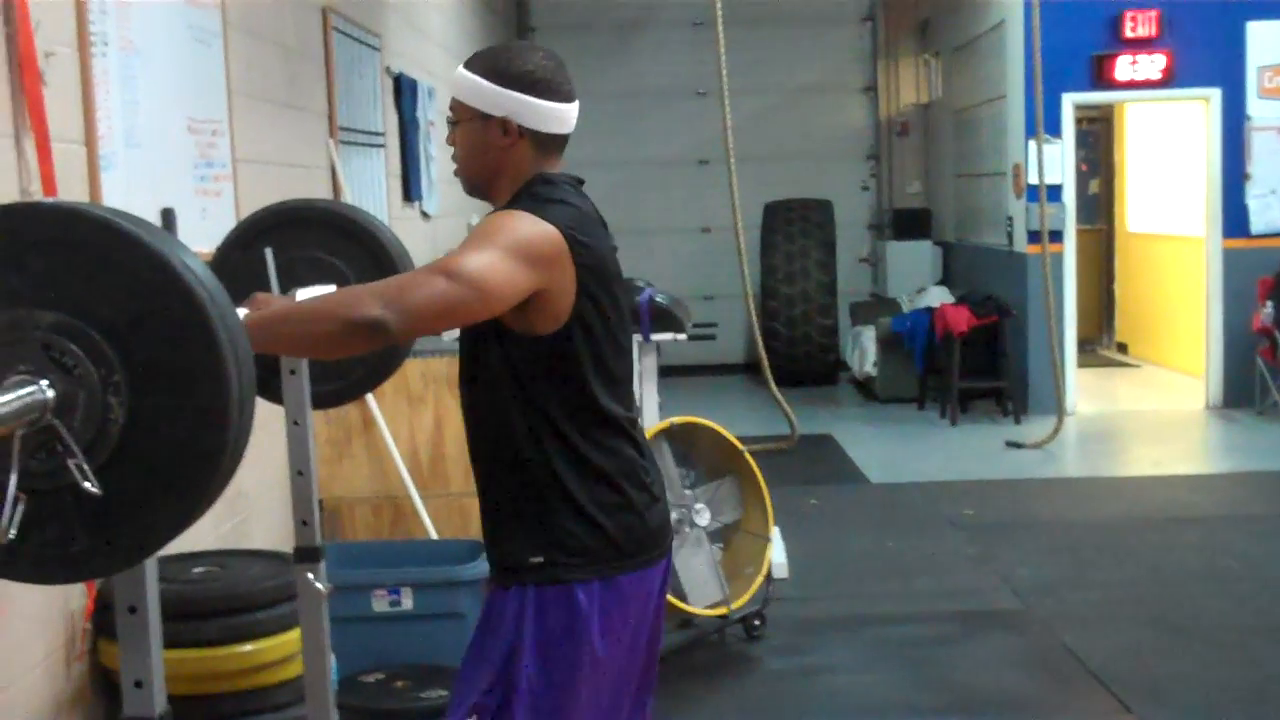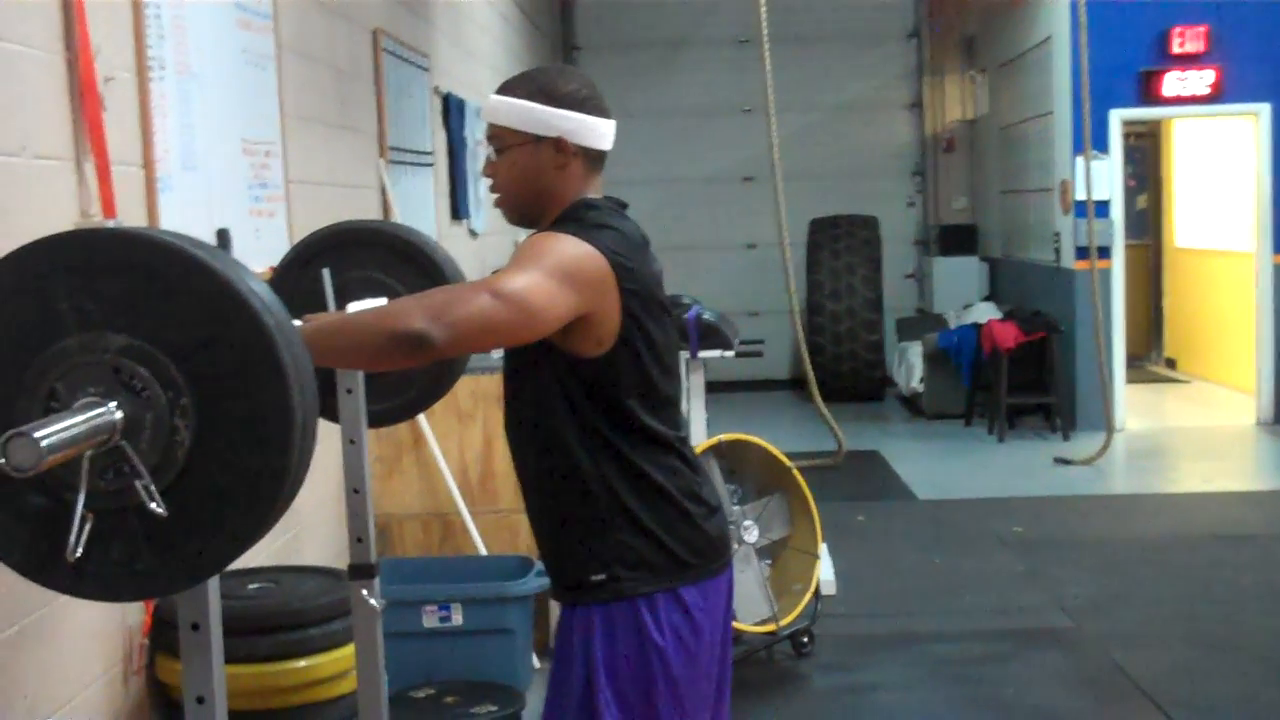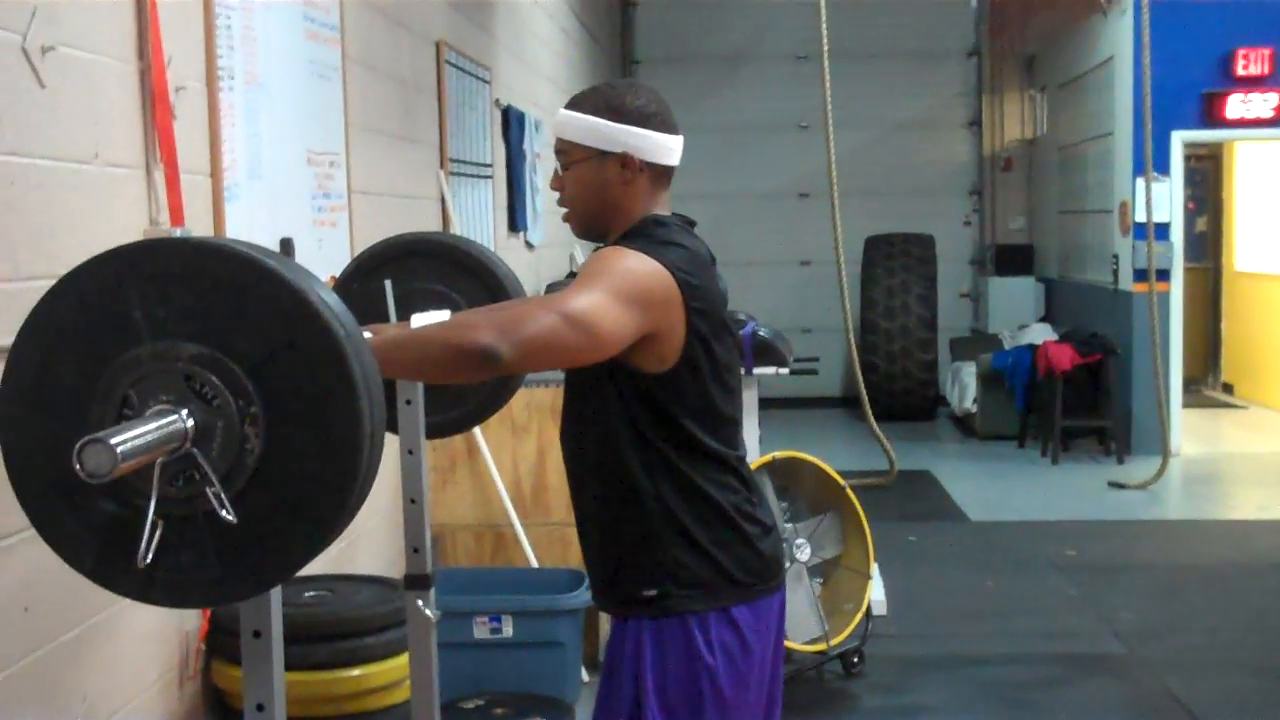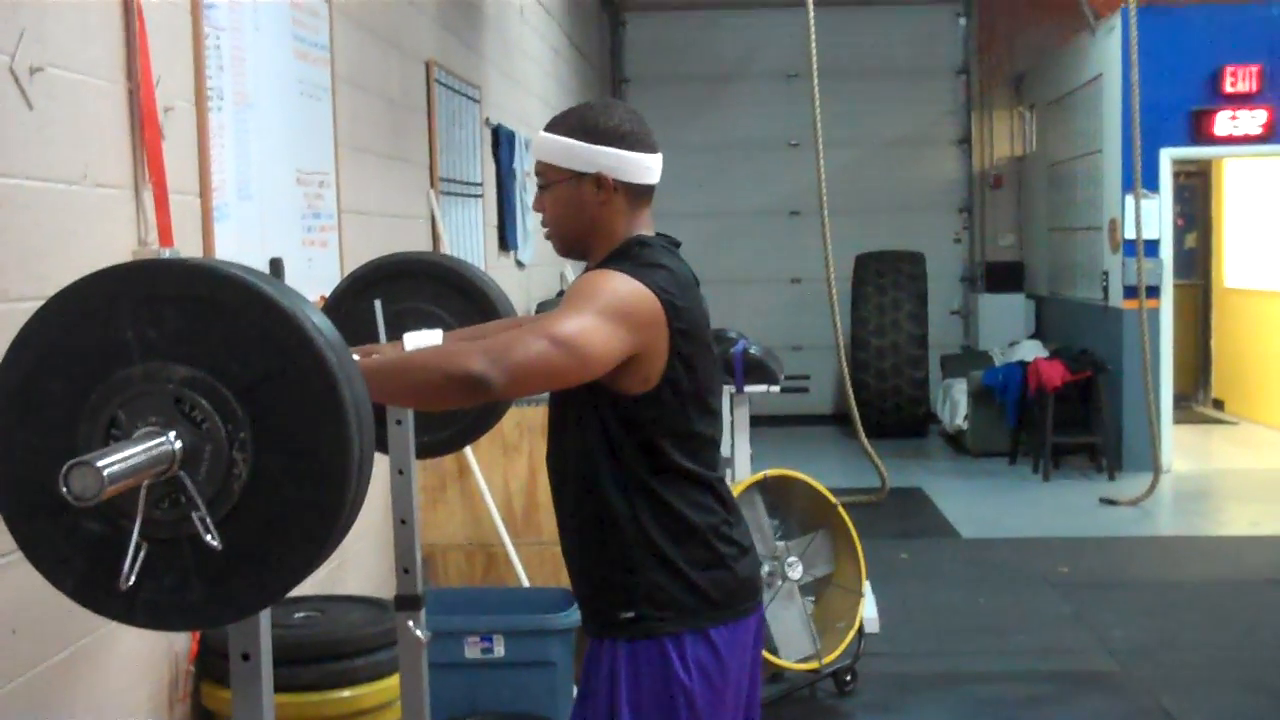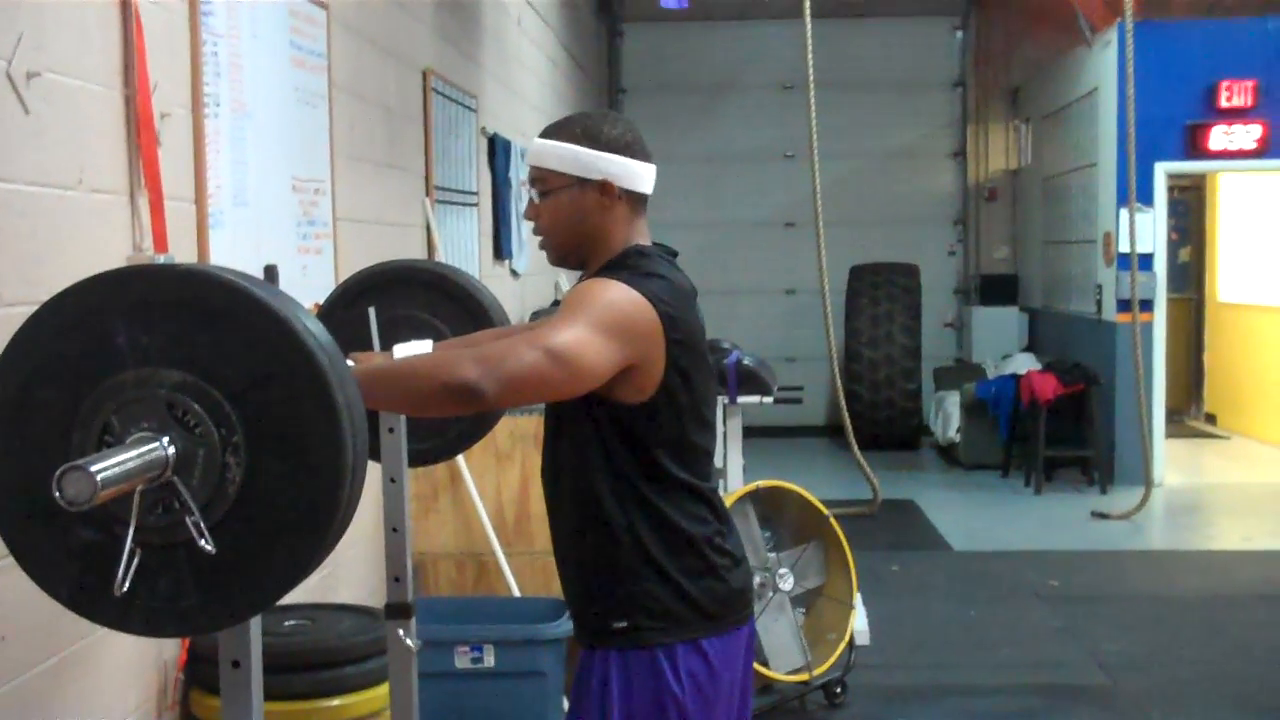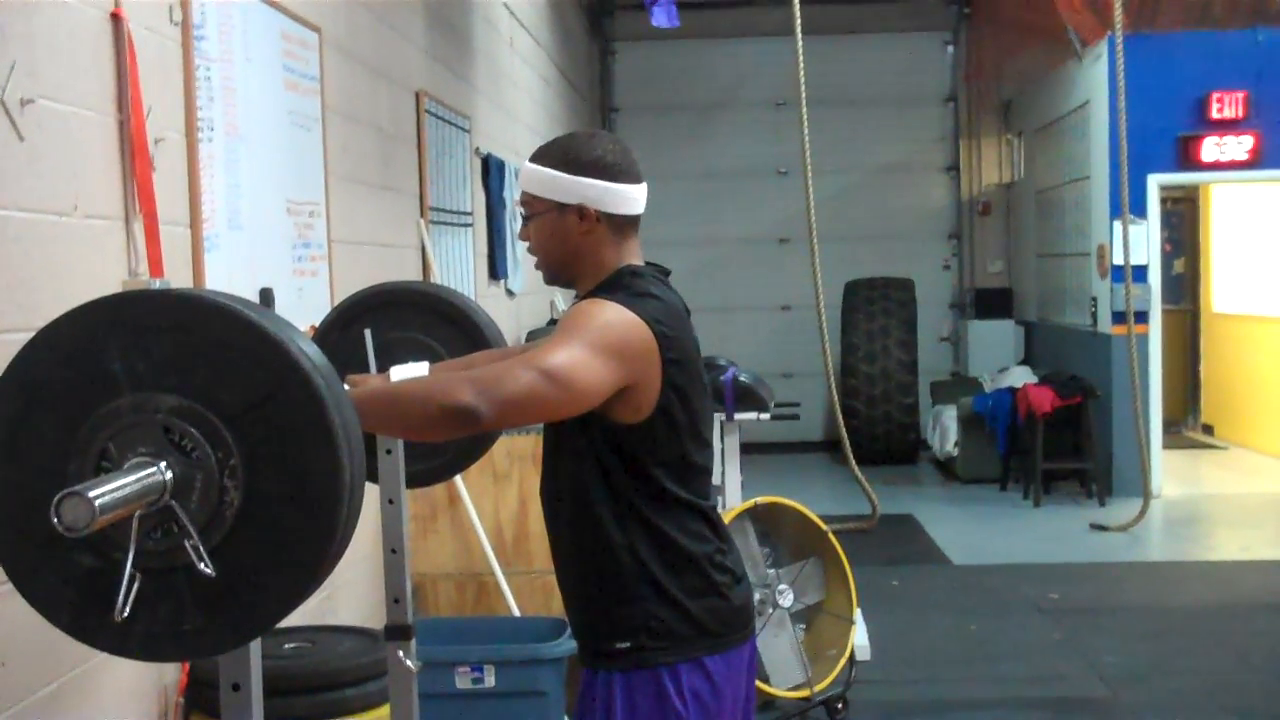
dt=0.7s
person 1, frame 1
left shoulder: (529, 236)
right shoulder: (561, 220)
left elbow: (379, 316)
right elbow: (418, 299)
right wrist: (293, 310)
left hip: (573, 558)
right hip: (609, 539)
person 1, frame 2
left shoulder: (573, 258)
right shoulder: (601, 241)
left elbow: (426, 329)
right elbow: (466, 306)
right wrist: (325, 326)
left hip: (639, 574)
right hip: (666, 554)
person 1, frame 3
left shoulder: (641, 274)
right shoulder: (667, 258)
left elbow: (495, 347)
right elbow: (540, 316)
right wrist: (398, 337)
left hip: (692, 594)
right hip: (720, 573)
person 1, frame 4
left shoulder: (626, 295)
right shoulder: (651, 276)
left elbow: (482, 372)
right elbow: (535, 333)
right wrist: (396, 355)
left hip: (668, 615)
right hip: (703, 591)
person 1, frame 5
left shoulder: (622, 304)
right shoulder: (644, 286)
left elbow: (475, 381)
right elbow: (525, 342)
right wrist: (387, 366)
left hip: (661, 627)
right hip: (691, 604)
person 1, frame 6
left shoulder: (617, 324)
right shoulder: (640, 304)
left elbow: (471, 403)
right elbow: (524, 362)
right wrist: (391, 385)
left hip: (663, 644)
right hip: (692, 621)
